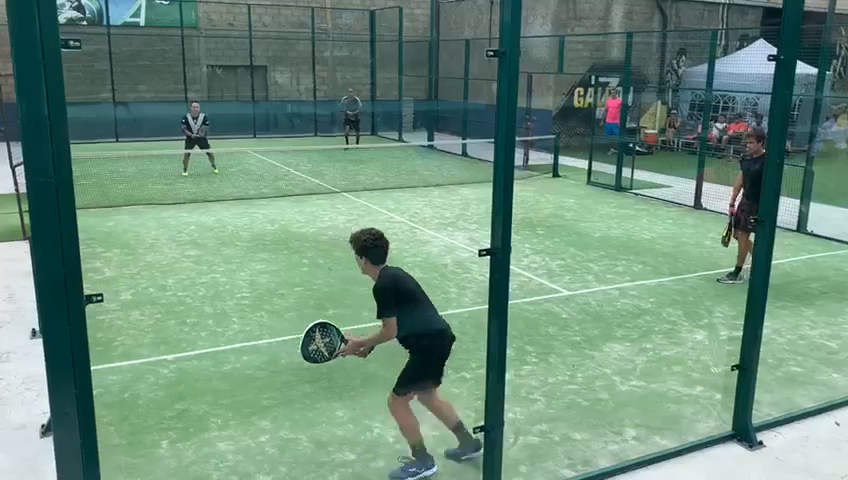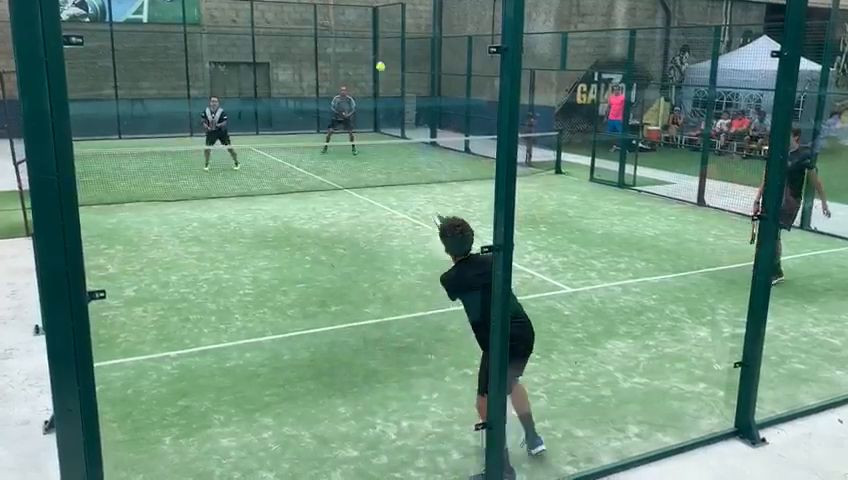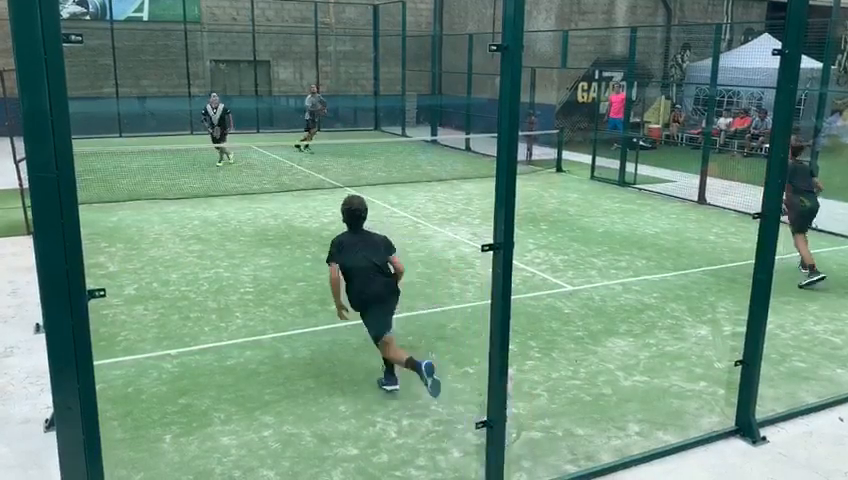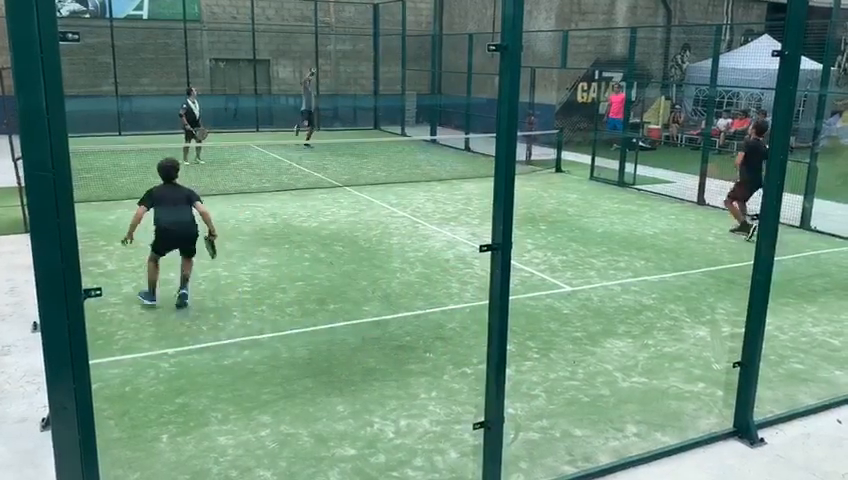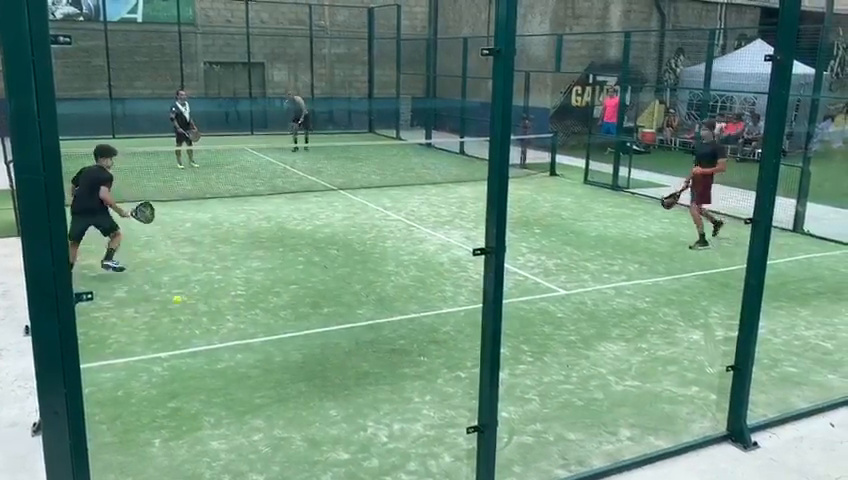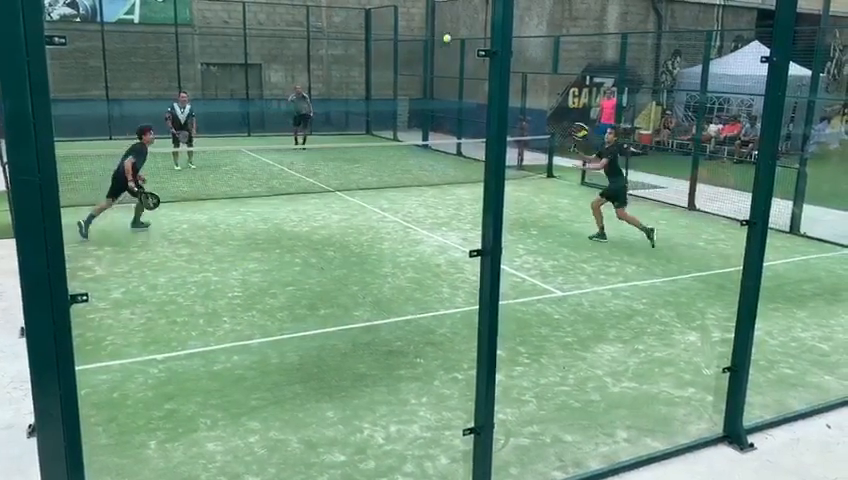
dt=0.7s
person 1, frame 1
left shoulder: (383, 286)
right shoulder: (397, 275)
left elbow: (390, 331)
left wrist: (360, 343)
right wrist: (369, 344)
left hip: (428, 344)
right hip: (438, 337)
left knee: (397, 401)
right knee: (427, 393)
right ankle: (468, 443)
person 1, frame 2
left shoulder: (449, 279)
right shoulder: (492, 260)
right hip: (525, 332)
left knee: (486, 404)
right knee: (512, 381)
right ankle: (533, 438)
person 1, frame 3
left shoulder: (338, 242)
right shoulder: (380, 240)
left elbow: (334, 277)
right elbow: (399, 268)
left wrist: (338, 303)
left hip: (365, 300)
right hip: (389, 293)
left knee: (387, 347)
right knee: (383, 332)
left ankle: (420, 367)
right ankle: (390, 377)
person 1, frame 4
left shoulder: (153, 192)
right shoulder: (188, 192)
left elbow: (139, 214)
right elbow: (203, 211)
left wrist: (129, 233)
right wrist: (212, 231)
left hip: (165, 233)
right hip: (188, 232)
left knee: (153, 257)
right knee: (188, 258)
left ankle: (151, 294)
right ankle: (183, 292)
person 1, frame 5
left shoulder: (84, 171)
right shoulder: (106, 175)
left elbow: (72, 189)
right elbow: (104, 195)
right wrist: (120, 211)
left hip: (78, 212)
right hip: (99, 213)
left knee: (73, 243)
right knee: (116, 235)
right ankle: (108, 259)
person 1, frame 6
left shoulder: (137, 146)
right shoulder: (141, 149)
right elbow: (127, 162)
left wrist: (139, 175)
right wrist: (130, 181)
left hip: (117, 175)
right hip: (124, 177)
left knee: (108, 202)
left ankle: (86, 222)
right ankle: (136, 222)
person 2, frame 1
left shoulder: (767, 162)
right shoulder: (745, 158)
right wrist: (732, 203)
left hip: (756, 205)
right hip: (744, 202)
left knee: (743, 236)
right knee: (739, 235)
left ankle: (737, 273)
person 2, frame 2
left shoulder: (804, 156)
left elbow: (815, 180)
left wrist: (824, 203)
right wrist: (757, 200)
left hip: (791, 202)
left ankle: (776, 272)
right ankle: (776, 269)
person 2, frame 3
left shoulder: (786, 165)
right shoulder: (806, 166)
right elbow: (820, 187)
left hip: (800, 204)
right hip: (813, 204)
left knee: (799, 241)
right knee: (799, 233)
left ankle: (814, 272)
right ankle: (805, 263)
person 2, frame 4
left shoulder: (748, 143)
right shoulder: (764, 147)
left elbow: (738, 162)
left wrist: (739, 171)
left hip: (746, 180)
right hip: (757, 181)
left knee: (728, 202)
right knee: (740, 201)
left ankle: (746, 226)
right ankle: (743, 226)
person 2, frame 5
left shoulder: (717, 147)
right shoulder: (698, 145)
left elbow: (722, 167)
left wrist: (702, 171)
right wrist: (689, 178)
left hip: (705, 180)
right hip: (696, 180)
left knee: (694, 209)
right knee: (698, 208)
left ankle: (703, 240)
right ankle: (716, 222)
person 2, frame 6
left shoulder: (612, 150)
right shoulder: (604, 149)
left elbow: (600, 166)
right elbow: (591, 159)
left wrist: (585, 167)
left hip: (618, 184)
right hip: (613, 185)
left knee: (621, 215)
right knee: (594, 205)
left ankle: (647, 230)
right ankle: (601, 232)
